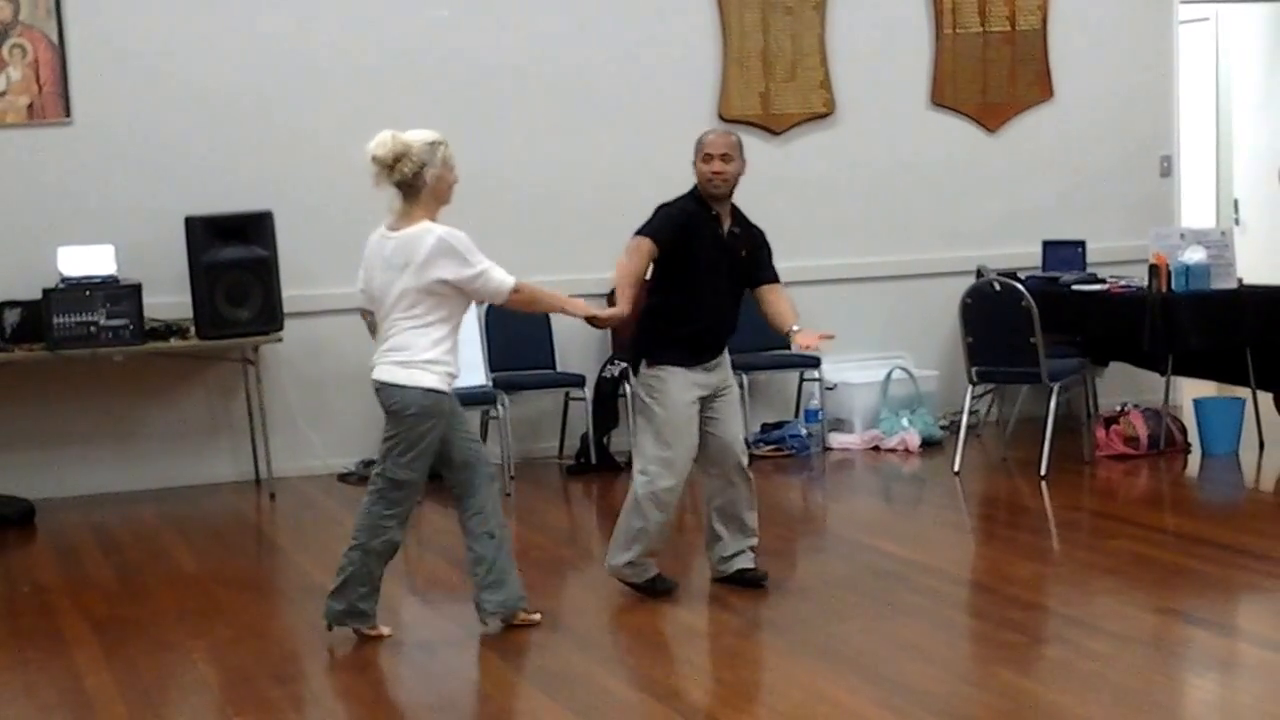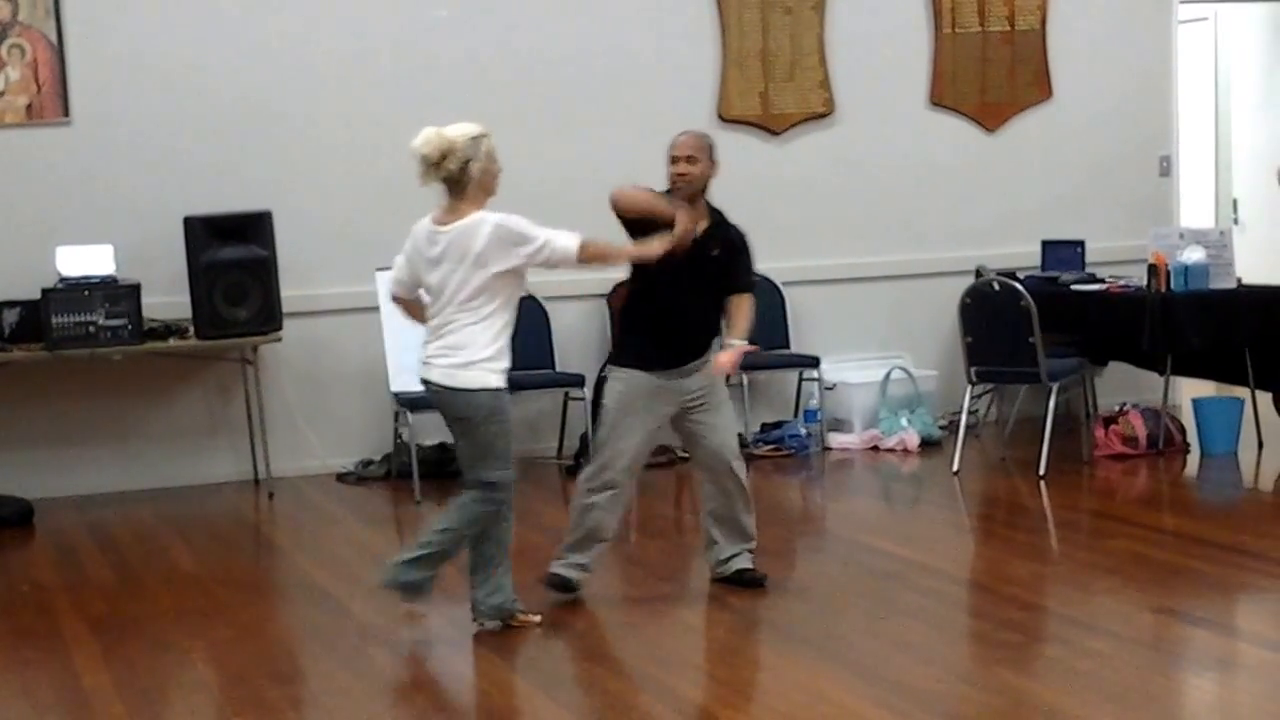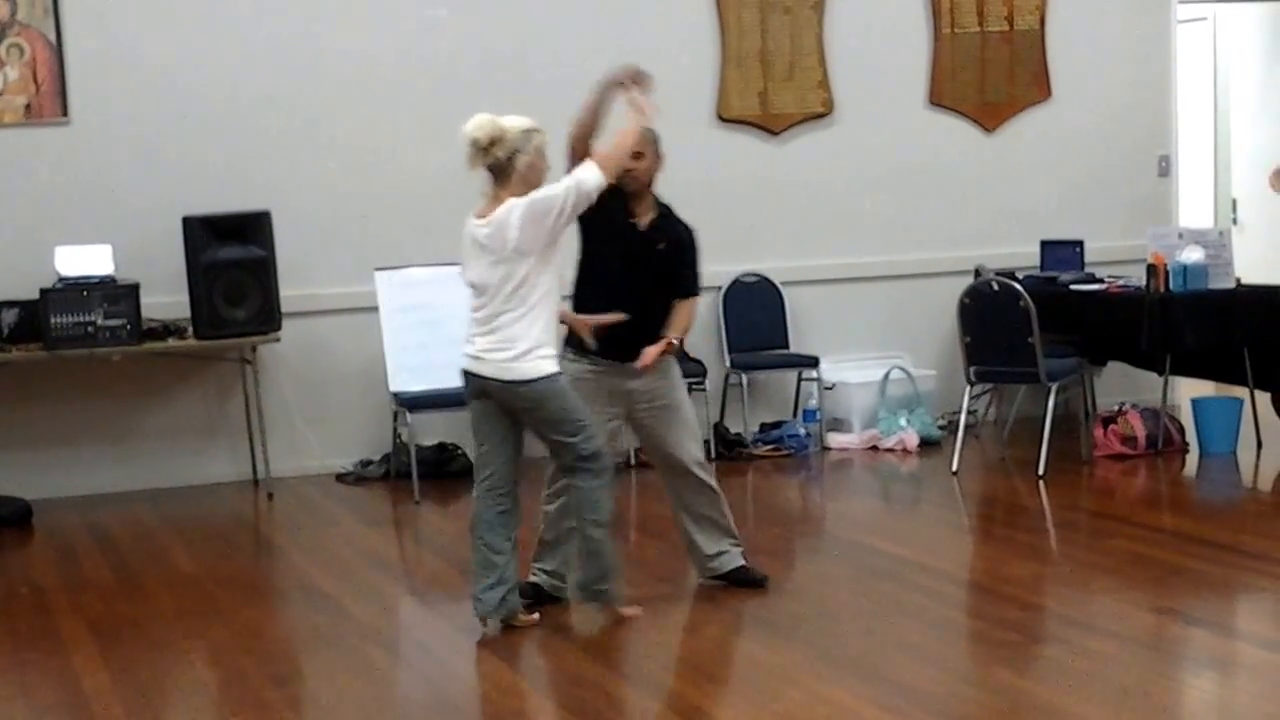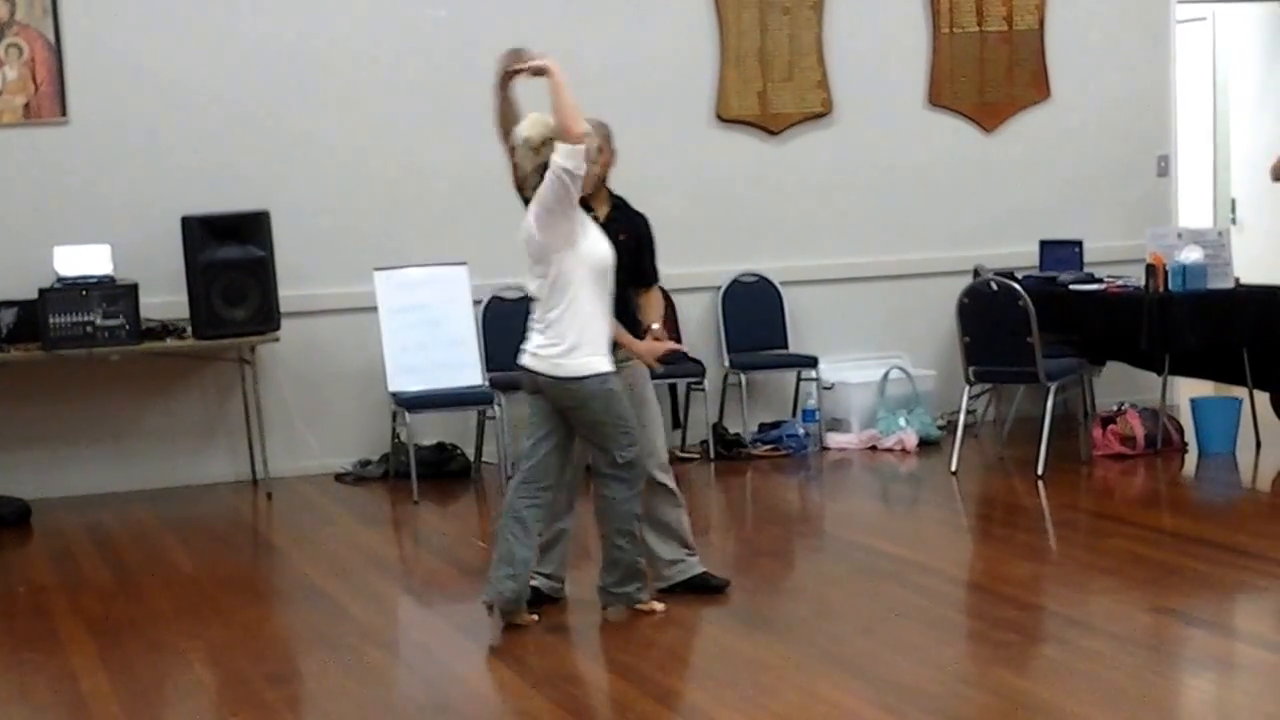
dt=0.2s
person 1, frame 1
left shoulder: (380, 240)
right shoulder: (443, 242)
left elbow: (370, 309)
right elbow: (508, 293)
right wrist: (567, 305)
left hip: (426, 384)
right hip: (417, 388)
left knee: (476, 478)
right knee: (392, 497)
left ankle: (500, 599)
right ankle: (350, 606)
person 1, frame 2
left shoulder: (424, 231)
right shoulder: (500, 231)
left elbow: (402, 295)
right elbow: (574, 249)
right wrist: (638, 252)
left hip: (440, 376)
right hip: (475, 383)
left knee: (489, 482)
right knee: (489, 488)
left ankle: (494, 600)
right ankle: (410, 573)
person 1, frame 3
left shoulder: (478, 225)
right shoulder: (534, 213)
right elbow: (604, 165)
left wrist: (567, 317)
right wrist: (639, 114)
left hip: (482, 369)
right hip: (526, 373)
left knee: (494, 483)
right knee: (588, 460)
left ankle: (496, 600)
right ankle: (599, 582)
person 1, frame 4
left shoulder: (563, 219)
right shoulder: (552, 210)
left elbow: (587, 299)
right elbow: (570, 138)
left wrist: (633, 343)
right wrist: (551, 74)
left hip: (544, 367)
right hip: (578, 372)
left knee: (534, 479)
right knee: (622, 470)
left ankle: (508, 593)
right ankle: (623, 589)
person 2, frame 1
left shoulder: (748, 232)
right shoulder: (679, 215)
left elbow: (768, 289)
right elbow: (638, 250)
left wrist: (795, 329)
right wrist: (623, 302)
left hip: (715, 362)
right hip: (666, 363)
left knee: (730, 464)
right knee: (665, 469)
left ankle: (733, 558)
right ankle: (632, 563)
person 2, frame 2
left shoulder: (730, 237)
right shoulder: (648, 213)
left elbow: (740, 299)
right elbow: (621, 198)
left wrist: (735, 342)
right wrist: (671, 214)
left hip: (699, 372)
right hip: (638, 372)
left knee: (726, 467)
right knee: (610, 474)
left ankle: (732, 557)
right ankle: (570, 565)
person 2, frame 3
left shoulder: (677, 233)
right shoulder: (596, 207)
left elbow: (685, 302)
right elbow: (577, 151)
left wrist: (666, 343)
right wrist: (604, 93)
left hip: (652, 368)
right hip: (590, 365)
left knee: (689, 465)
right knee: (571, 473)
left ankle: (723, 559)
right ankle: (549, 576)
person 2, frame 4
left shoulder: (634, 222)
left elbow: (648, 290)
left wrist: (655, 330)
left hip: (622, 366)
left knee: (652, 472)
left ankle: (678, 567)
right ankle: (546, 577)
